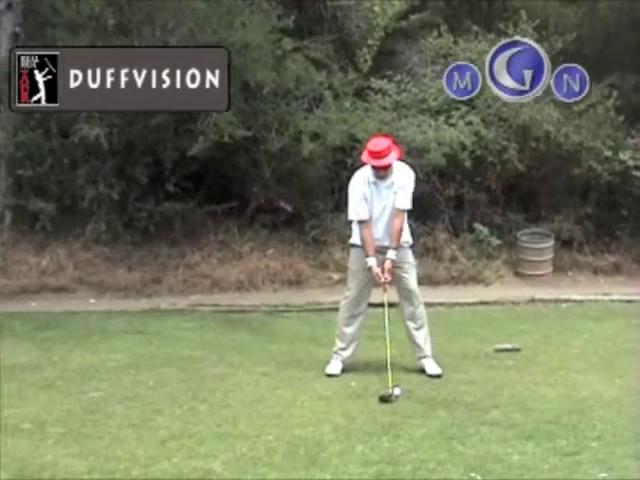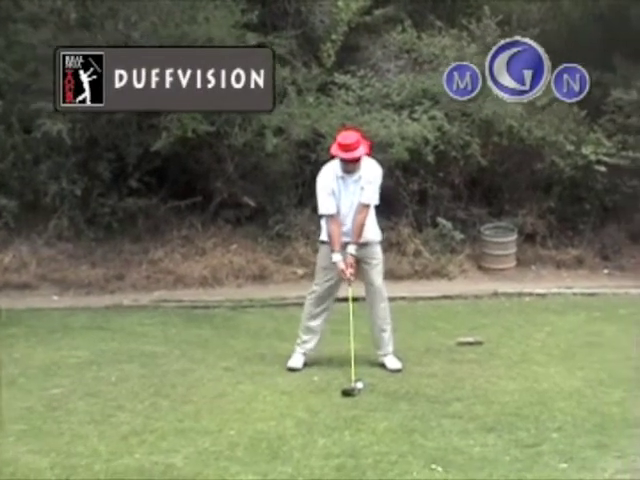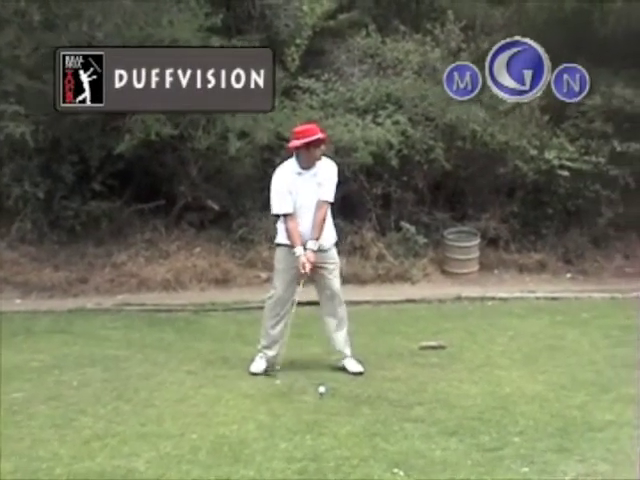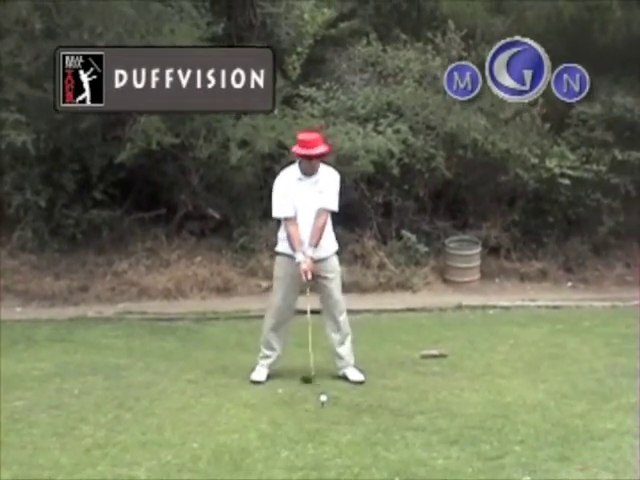
dt=1s
person 1, frame 1
left shoulder: (405, 174)
right shoulder: (358, 181)
left elbow: (398, 217)
right elbow: (364, 225)
left wrist: (391, 256)
right wrist: (372, 262)
left hip: (398, 246)
right hip: (364, 247)
left knee: (412, 298)
right knee: (352, 300)
left ankle: (425, 356)
right ankle: (339, 356)
person 1, frame 2
left shoulder: (372, 169)
right shoulder: (326, 176)
left elbow: (363, 212)
right elbow: (332, 220)
left wrist: (352, 251)
right wrist: (337, 257)
left hip: (367, 242)
right hip: (333, 241)
left knee: (378, 294)
right knee: (320, 294)
left ankle: (386, 351)
right ankle: (302, 349)
person 1, frame 3
left shoulder: (328, 168)
right shoulder: (283, 175)
left elbow: (322, 209)
right elbow: (288, 217)
left wrist: (312, 248)
right wrist: (300, 252)
left hip: (324, 244)
right hip: (290, 245)
left knee: (334, 297)
right knee: (278, 299)
left ankle: (344, 355)
right ankle: (265, 354)
person 1, frame 4
left shoulder: (331, 176)
right shoulder: (284, 180)
left elbow: (322, 216)
right elbow: (289, 222)
left wrist: (310, 253)
right wrist: (300, 257)
left hip: (324, 254)
right hip: (289, 254)
left knee: (335, 307)
right knee: (279, 309)
left ankle: (346, 364)
right ankle: (264, 362)
